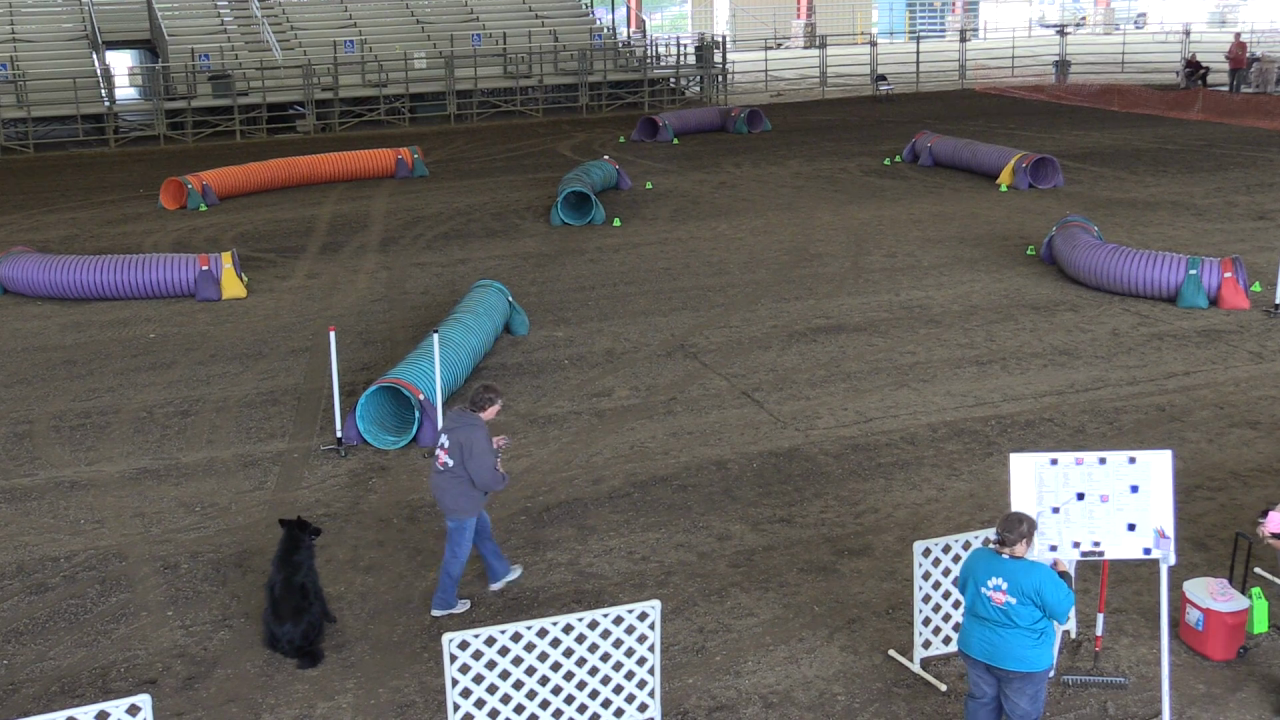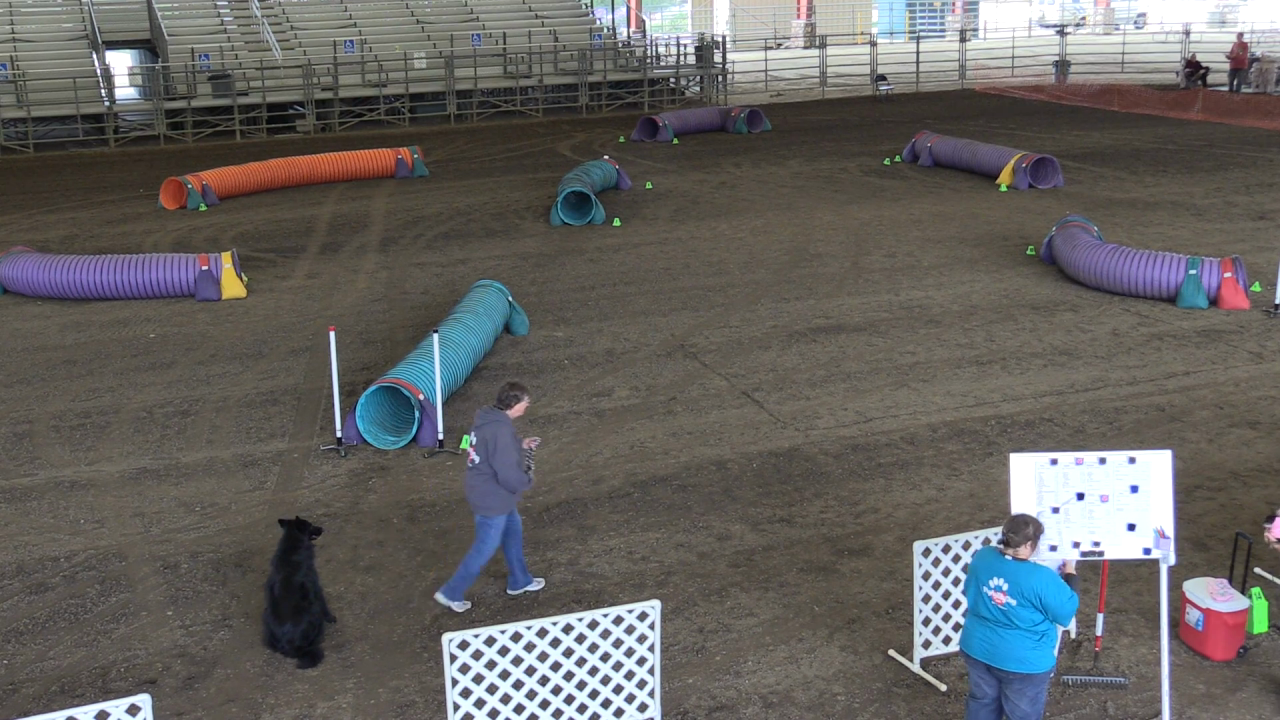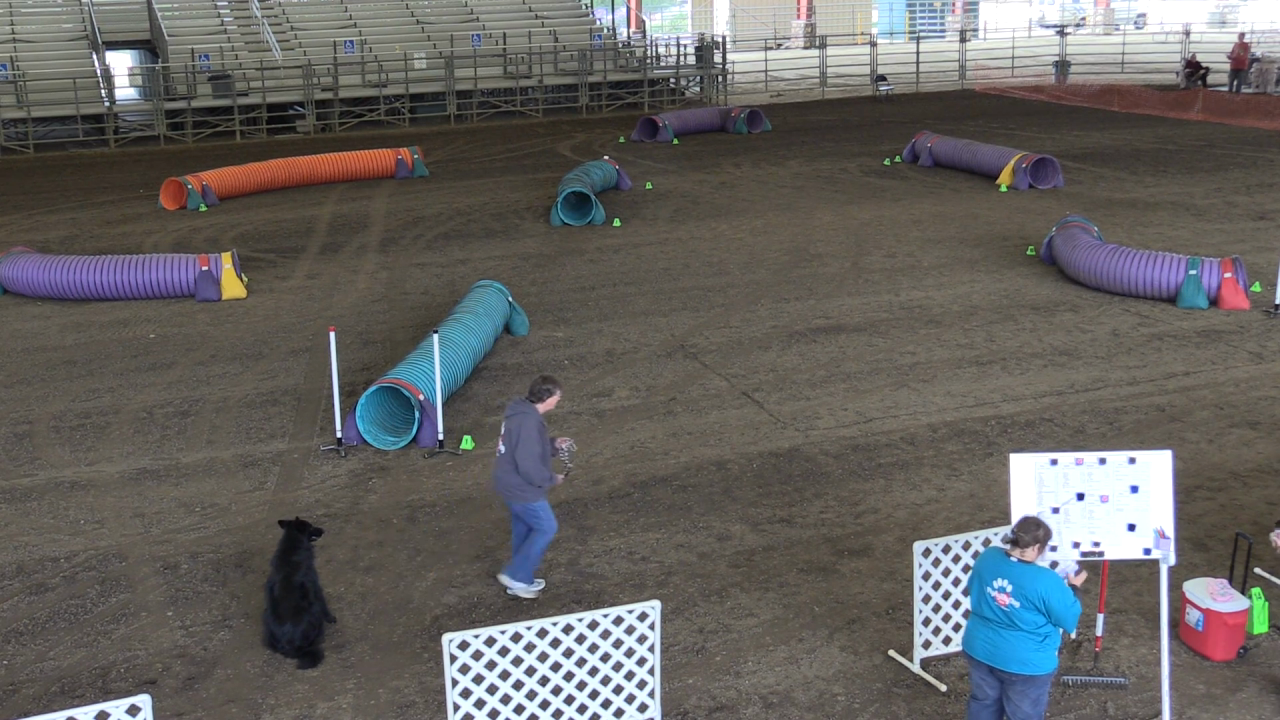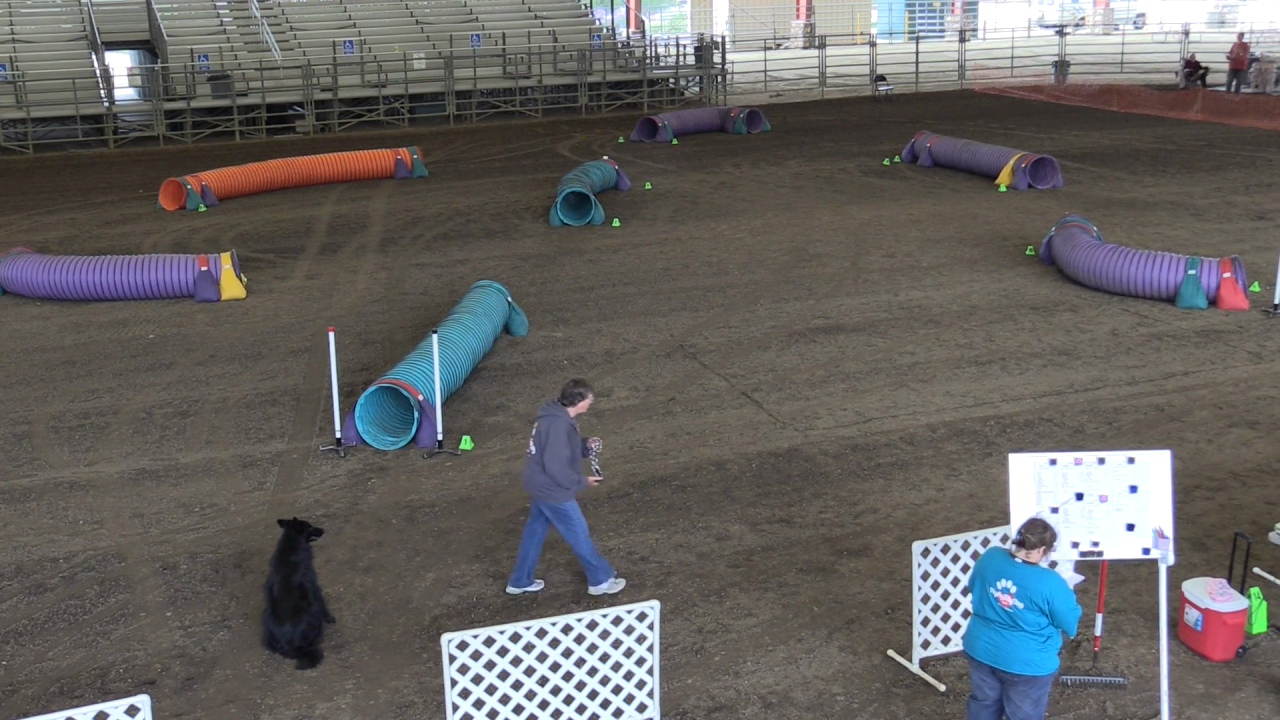
dt=0.2s
person 1, frame 1
left shoulder: (454, 418)
right shoulder: (475, 433)
right elbow: (485, 478)
left wrist: (490, 446)
right wrist: (501, 478)
left hip: (444, 490)
right hip: (461, 499)
left knee: (483, 529)
right knee: (458, 550)
left ankle: (499, 573)
right ankle: (443, 603)
person 1, frame 2
left shoulder: (487, 419)
right shoulder: (502, 431)
right elbow: (510, 475)
left wrist: (521, 446)
right wrist: (527, 480)
left hip: (484, 491)
right hip: (493, 498)
left knee: (513, 532)
right knee: (485, 547)
left ankle: (519, 581)
right ankle: (451, 593)
person 1, frame 3
left shoulder: (522, 412)
right shoulder: (528, 422)
right elbow: (529, 466)
left wrist: (554, 443)
right wrist: (551, 479)
left hip: (511, 483)
right hip: (521, 488)
left knee: (523, 530)
right knee: (547, 528)
left ankle: (520, 579)
right ankle: (518, 576)
person 1, frame 4
left shoulder: (558, 415)
right shoulder: (558, 425)
right elbow: (556, 468)
left wrist: (586, 445)
right wrist: (582, 481)
left hip: (541, 484)
right hip: (552, 489)
left knee: (536, 529)
right knee: (578, 533)
left ankle: (519, 580)
right ankle: (600, 579)
person 2, frame 1
left shoulder: (976, 559)
right shoulder: (1039, 575)
right elbow: (1062, 611)
right wrist: (1064, 575)
left hip: (977, 648)
right hip: (1022, 660)
left knee: (981, 700)
person 2, frame 2
left shoulder: (982, 557)
right shoulder: (1041, 578)
right elbow: (1065, 614)
right wrist: (1070, 576)
left hip: (978, 649)
right hip: (1023, 661)
left knee: (982, 701)
person 2, frame 3
left shoulder: (987, 558)
right shoulder: (1046, 581)
right elbow: (1068, 620)
right wrist: (1074, 587)
left hip: (980, 650)
right hip: (1025, 663)
left knee: (983, 702)
person 2, frame 4
left shoulder: (990, 557)
right shoulder: (1050, 583)
left elbow: (974, 588)
right elbow: (1070, 625)
right wrist: (1067, 596)
left hip: (981, 650)
right hip: (1026, 664)
left knee: (983, 702)
